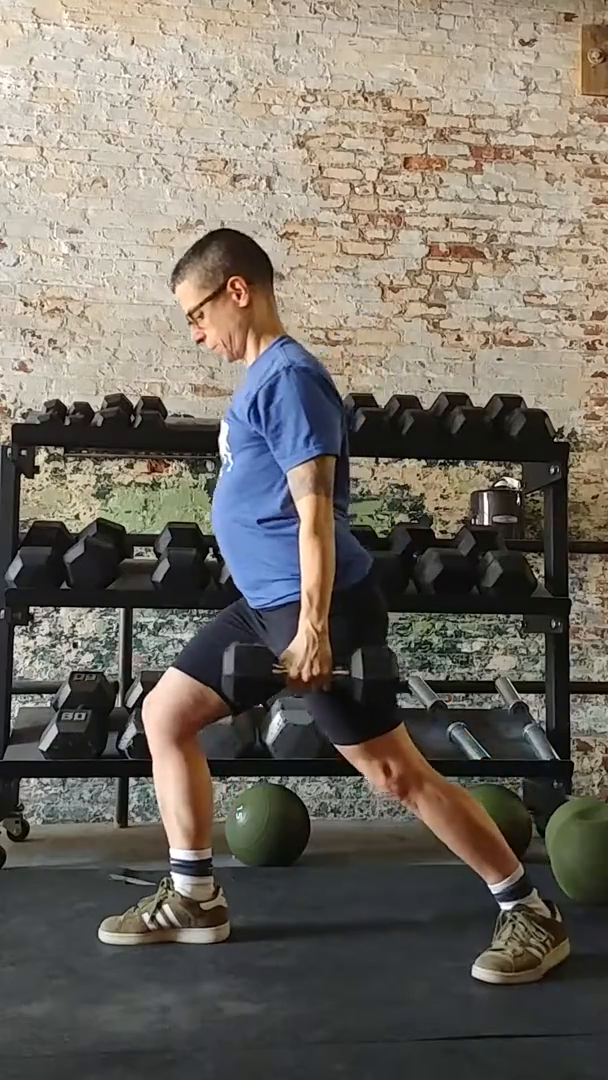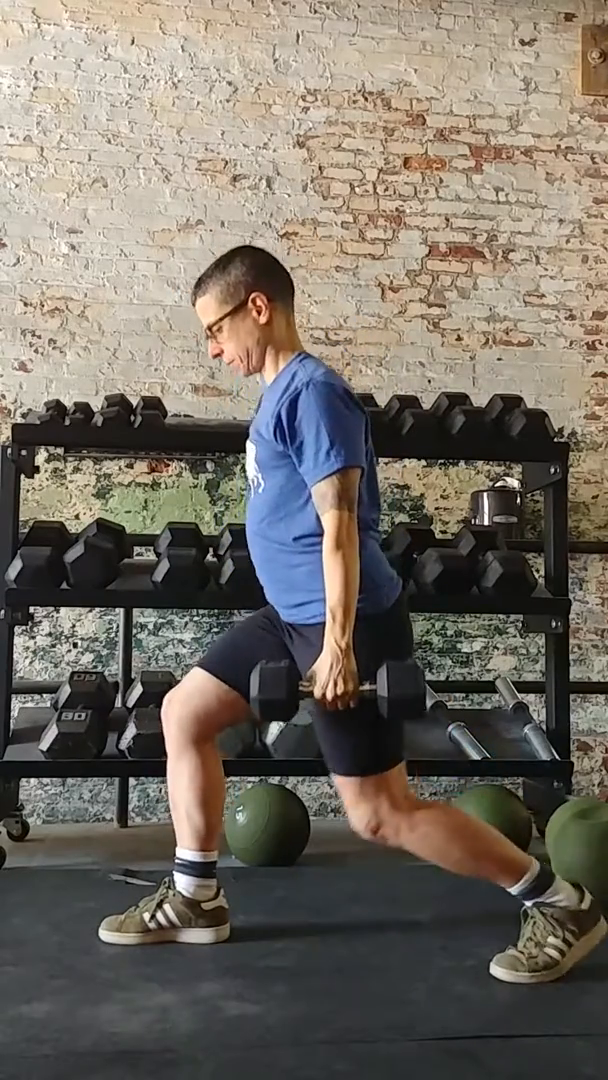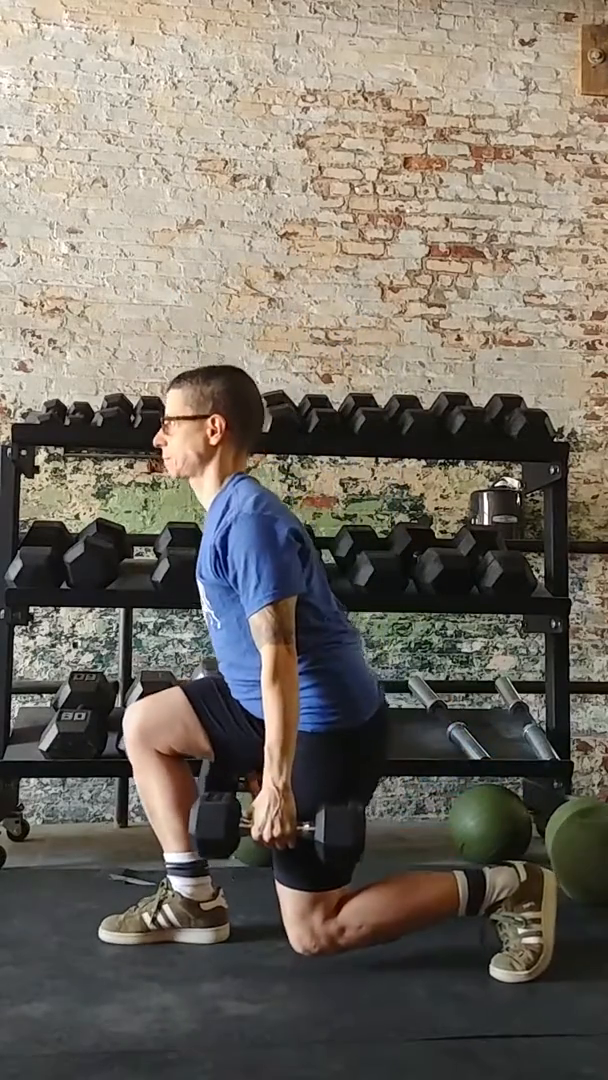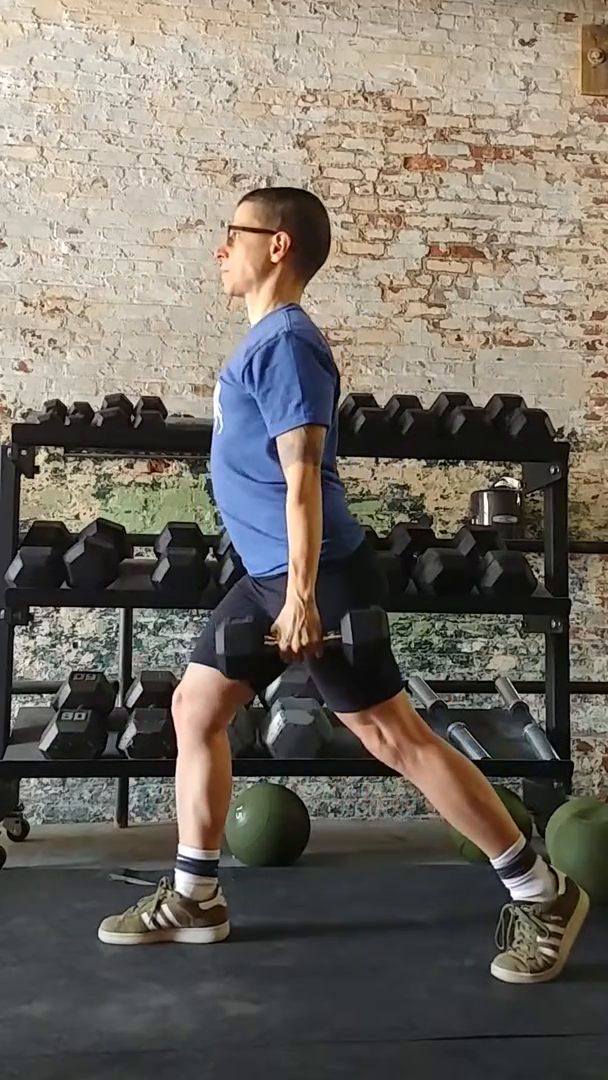
dt=1s
person 1, frame 1
left shoulder: (289, 377)
right shoulder: (261, 379)
left elbow: (316, 511)
left wrist: (315, 630)
left hip: (320, 605)
right hip: (264, 603)
left knee: (396, 772)
right knee: (164, 714)
left ankle: (528, 914)
right ankle: (193, 897)
person 1, frame 2
left shoulder: (312, 391)
right shoulder: (280, 394)
left elbow: (339, 526)
left wrist: (339, 643)
left hip: (346, 620)
right hip: (292, 612)
left knee: (376, 809)
right knee: (183, 714)
right ankle: (195, 897)
person 1, frame 3
left shoulder: (248, 519)
right shoulder: (228, 510)
left elbow: (279, 659)
left wrist: (276, 785)
right wrist: (257, 756)
left hip: (326, 725)
right hip: (275, 706)
left knee: (314, 931)
right knee: (143, 726)
left ankle: (509, 888)
right ankle: (192, 899)
person 1, frame 4
left shoulder: (287, 342)
right shoulder: (266, 340)
left elbow: (304, 478)
left wrist: (303, 595)
left hip: (316, 575)
right hip: (269, 573)
left knee: (396, 736)
right knee: (194, 711)
left ankle: (543, 893)
right ankle: (193, 899)
